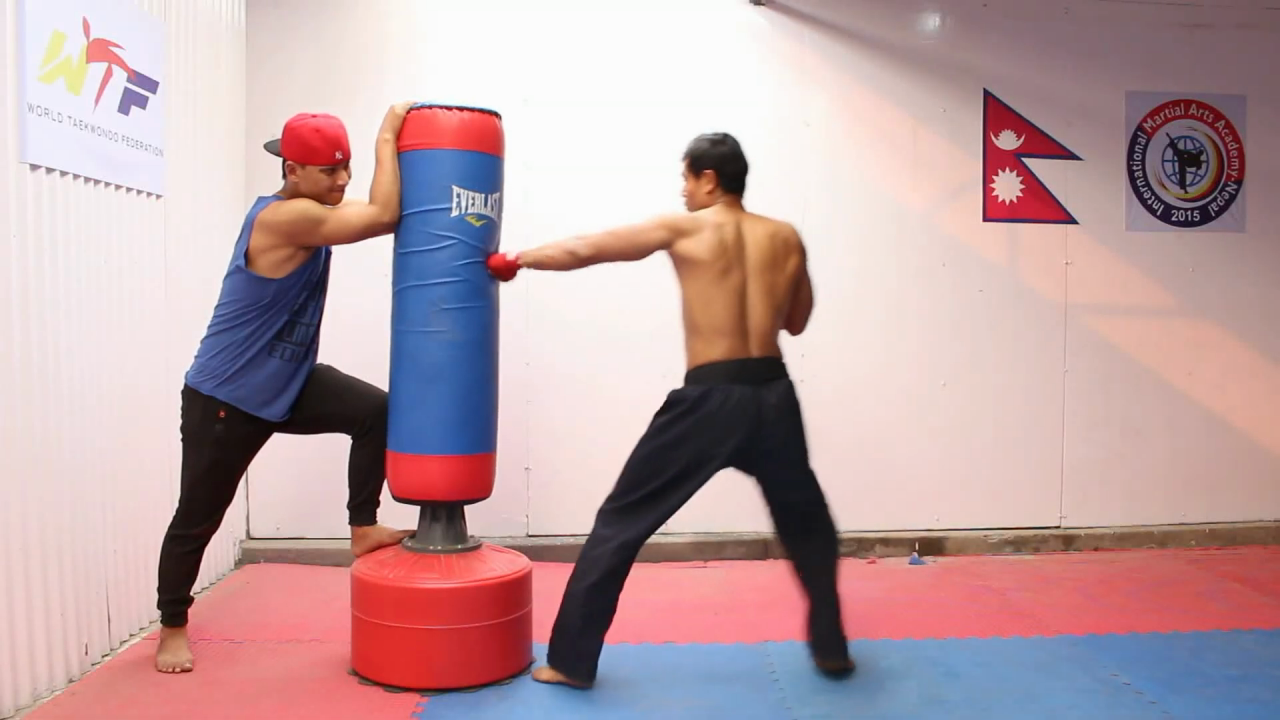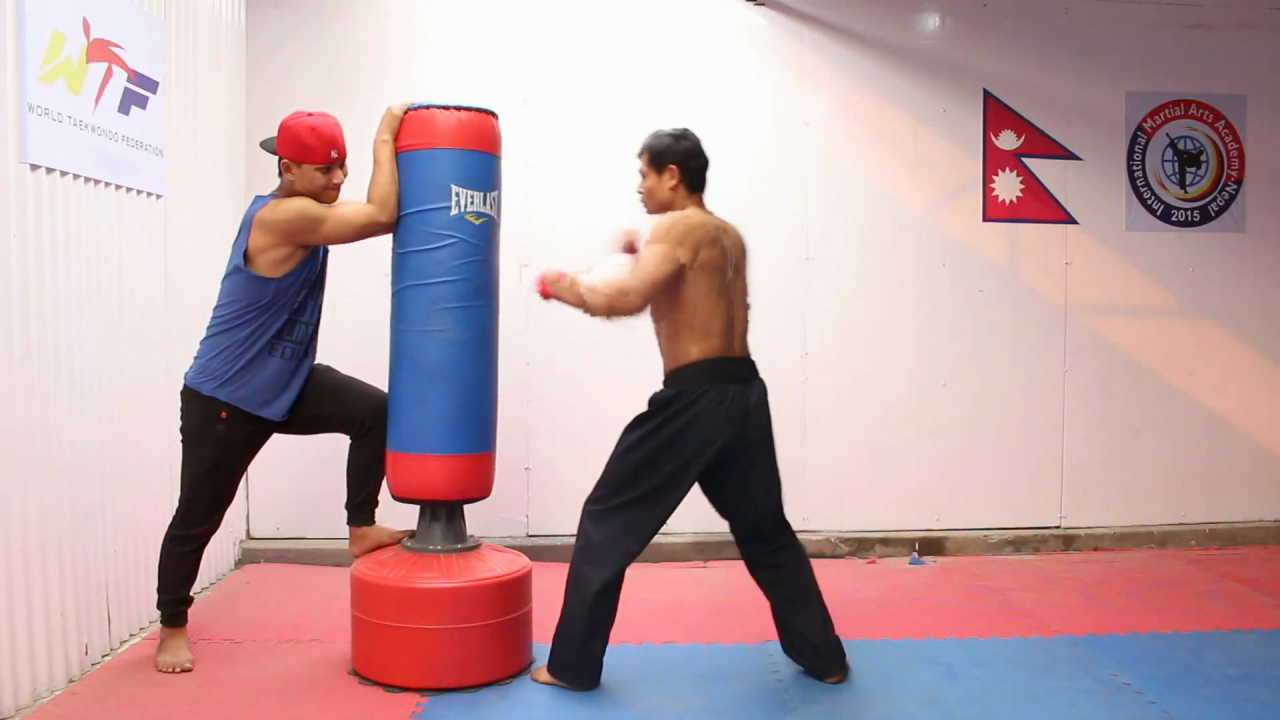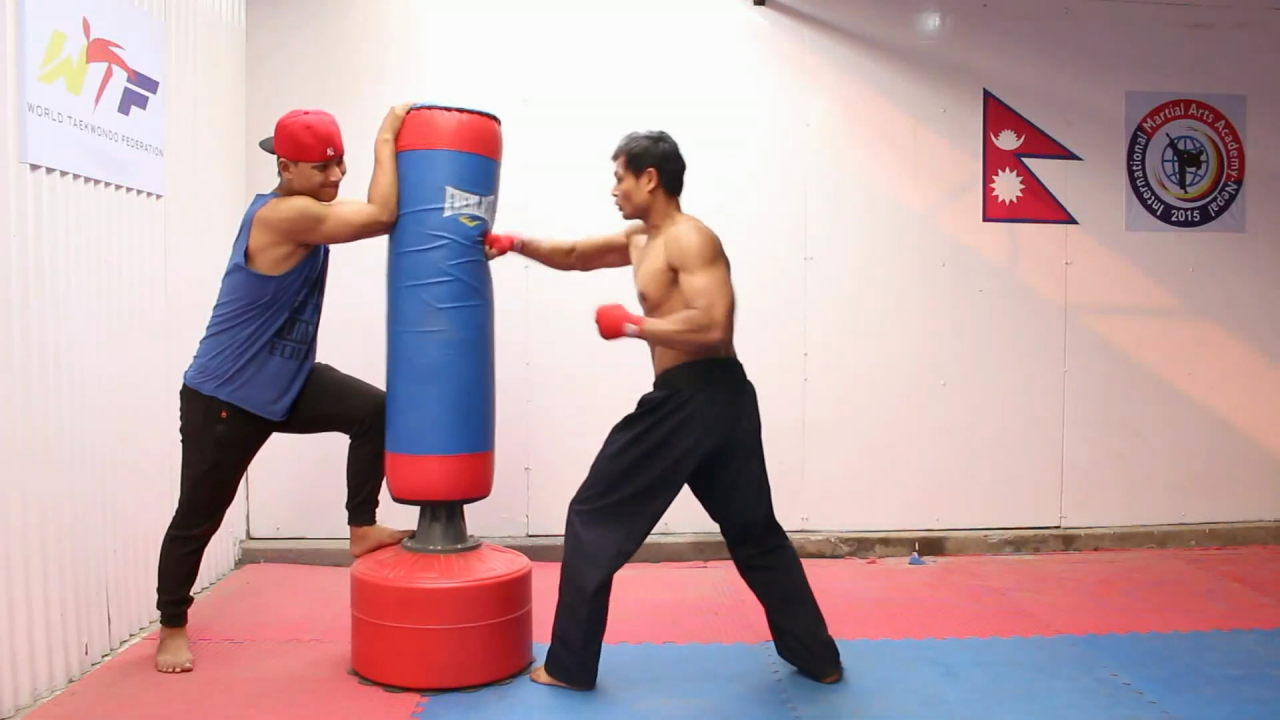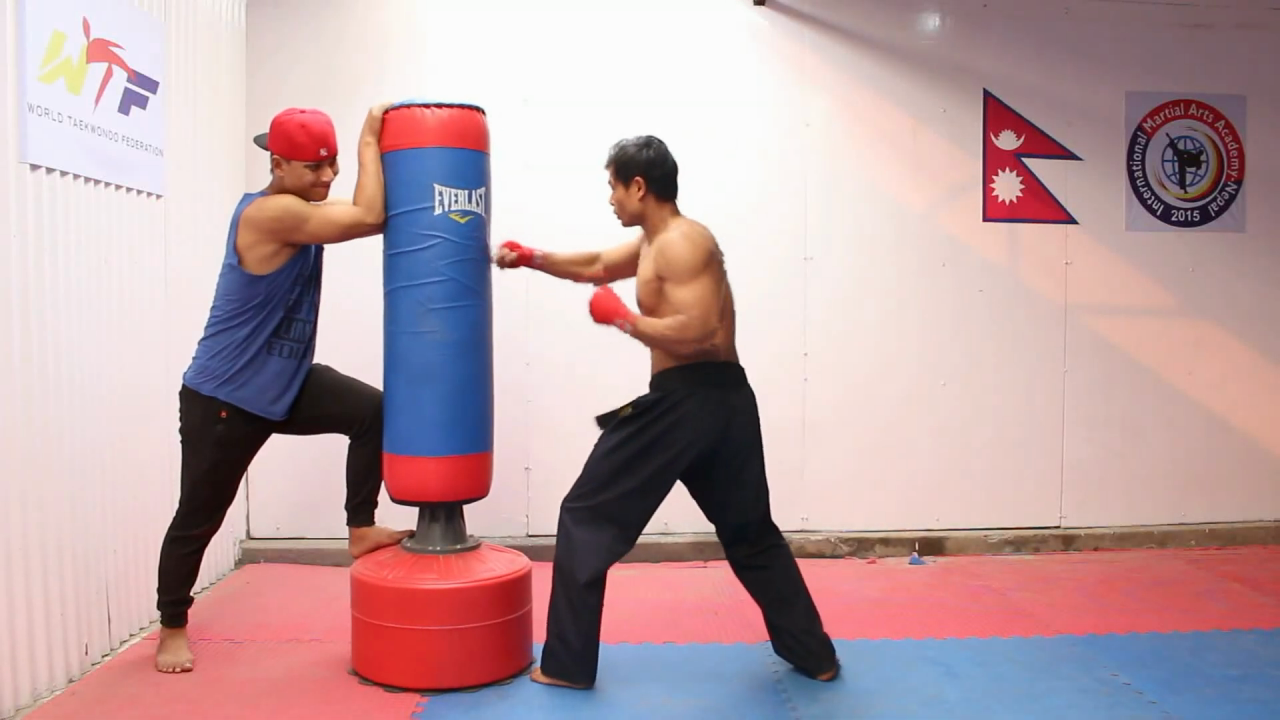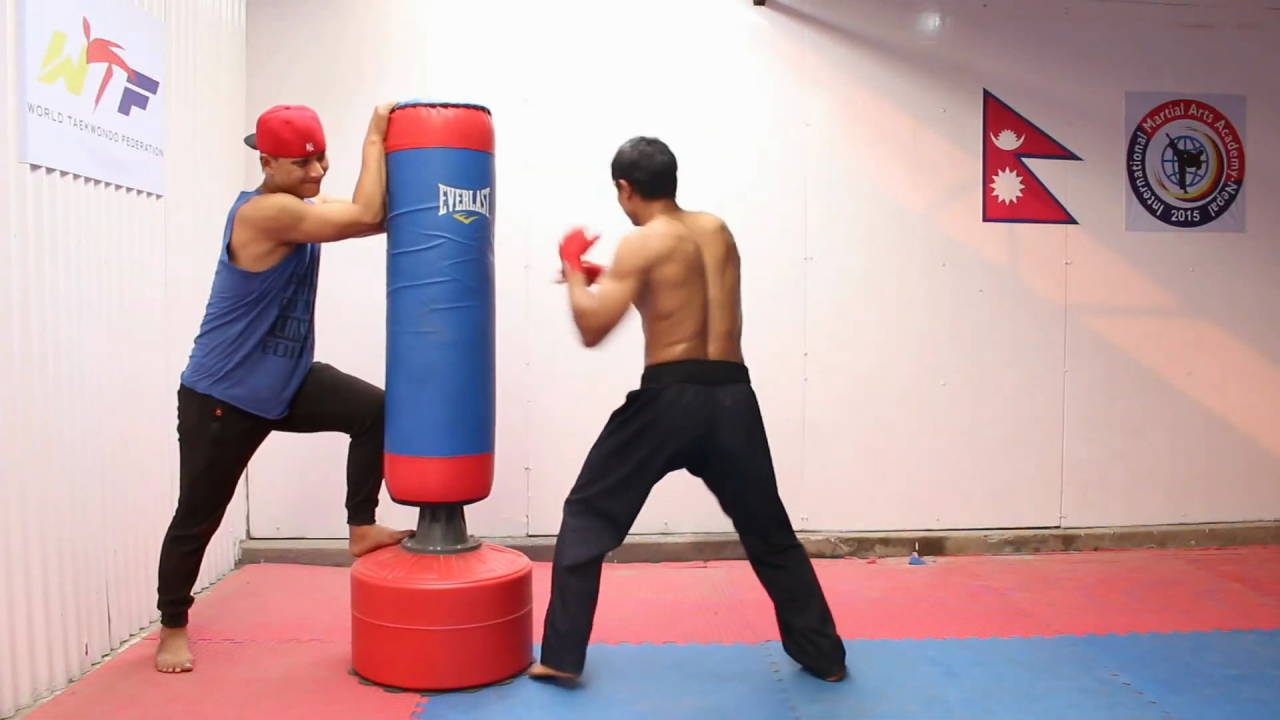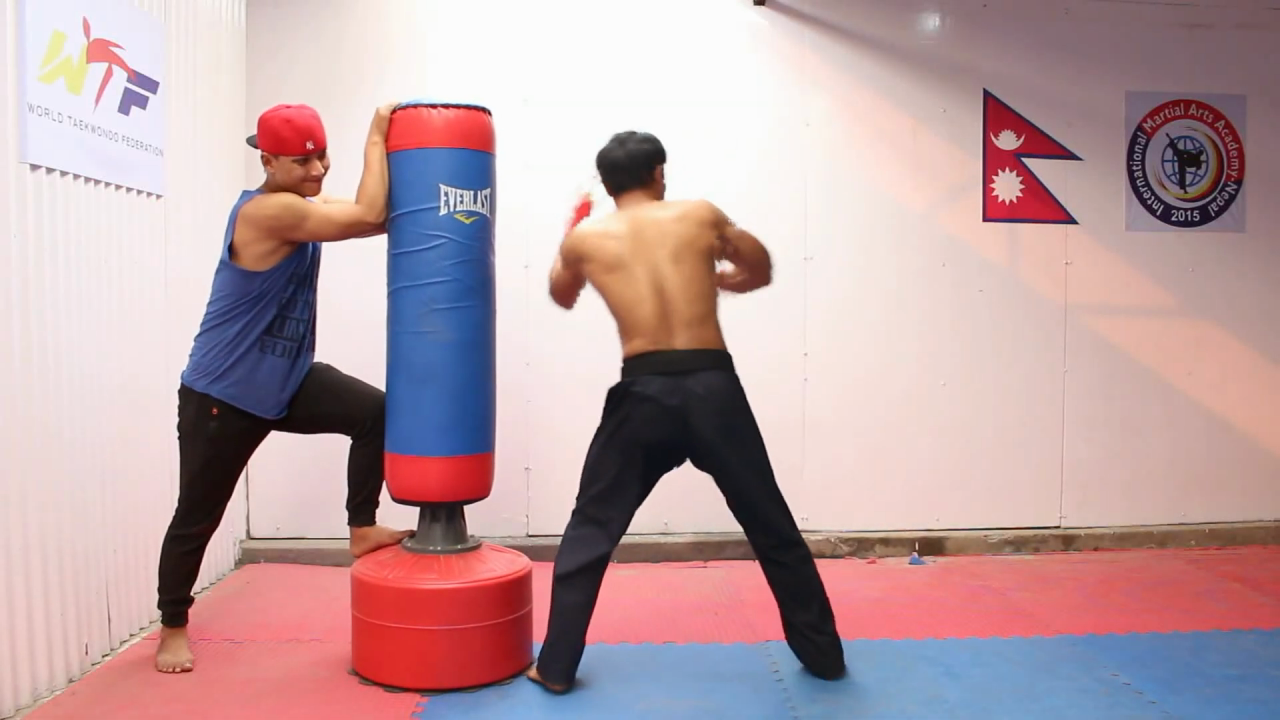
dt=0.4s
person 1, frame 1
left shoulder: (314, 210)
right shoulder: (283, 218)
left elbow: (382, 215)
right elbow: (382, 217)
right wrist: (388, 136)
left hip: (289, 382)
right hip: (225, 396)
left knee: (376, 411)
right knee: (199, 517)
left ankle: (362, 529)
right ankle: (172, 628)
person 1, frame 2
left shoulder: (312, 210)
right shoulder: (280, 217)
left elbow: (379, 216)
right elbow: (379, 216)
right wrist: (386, 137)
left hip: (288, 383)
right hip: (223, 397)
left knee: (375, 411)
right knee: (198, 518)
left ankle: (360, 530)
right ankle: (172, 628)
person 1, frame 3
left shoulder: (311, 209)
right shoulder: (282, 215)
left elbow: (380, 216)
right elbow: (380, 216)
right wrist: (387, 138)
left hip: (288, 382)
right hip: (223, 395)
left knee: (374, 411)
right knee: (199, 517)
left ankle: (361, 529)
right ankle: (172, 628)
person 1, frame 4
left shoulder: (305, 209)
right shoulder: (268, 214)
left elbow: (371, 217)
right elbow: (367, 218)
right wrist: (370, 141)
left hip: (287, 383)
right hip: (223, 396)
left knee: (373, 411)
right knee: (198, 518)
left ankle: (360, 530)
right ankle: (173, 628)
person 1, frame 5
left shoulder: (303, 205)
right shoulder: (264, 212)
left elbow: (374, 217)
right elbow: (364, 217)
right wrist: (374, 139)
left hip: (287, 381)
right hip: (221, 394)
left knee: (373, 409)
right knee: (198, 517)
left ankle: (361, 528)
right ankle: (173, 628)
person 1, frame 6
left shoulder: (305, 204)
right shoulder: (267, 211)
left elbow: (376, 218)
right elbow: (367, 216)
right wrist: (376, 139)
left hip: (288, 381)
right hip: (221, 394)
left knee: (374, 412)
right knee: (197, 517)
left ankle: (362, 530)
right ankle: (173, 629)
person 2, frame 1
left shoulder: (682, 228)
right shoulder: (785, 237)
left elbow: (585, 250)
left wrist: (516, 259)
left hip: (710, 399)
right hip: (772, 395)
left knee: (622, 521)
right knee: (805, 519)
left ankle: (571, 659)
right ankle: (830, 647)
person 2, frame 2
left shoulder: (675, 229)
right shoulder: (728, 235)
left elbow: (622, 300)
left wrist: (561, 284)
right wrist: (645, 255)
left hip: (693, 398)
right hip: (743, 394)
left knee: (607, 522)
right knee: (767, 531)
left ankle: (572, 665)
right ankle: (823, 656)
person 2, frame 3
left shoulder: (690, 239)
right shoulder: (643, 239)
left elbow: (712, 328)
right elbow: (577, 254)
left wrist: (630, 325)
right wrist: (517, 244)
left hip: (690, 401)
right hip: (724, 398)
left knee: (594, 520)
right knee: (755, 532)
left ankle: (570, 666)
right ankle: (817, 656)
person 2, frame 4
left shoulder: (681, 244)
right shoulder: (656, 240)
left elbow: (698, 335)
right elbow: (598, 266)
left wrist: (620, 316)
right wrist: (531, 258)
left hip: (684, 402)
right hip: (726, 401)
left knee: (586, 519)
right knee: (752, 535)
left ankle: (567, 664)
right ankle: (814, 655)
person 2, frame 5
left shoulder: (643, 243)
right shoulder: (717, 230)
left elbow: (593, 329)
left wrist: (574, 266)
right wrist: (602, 273)
left hip: (669, 398)
right hip: (732, 396)
left knee: (587, 517)
right knee: (769, 532)
left ankle: (562, 655)
right ankle: (824, 654)
person 2, frame 6
left shoulder: (587, 238)
right shoulder: (700, 215)
left elbow: (562, 296)
right elbow: (761, 272)
left hip: (643, 393)
right hip: (712, 385)
left knee: (592, 528)
right knee: (770, 524)
left ankle: (556, 665)
right ankle: (824, 653)
